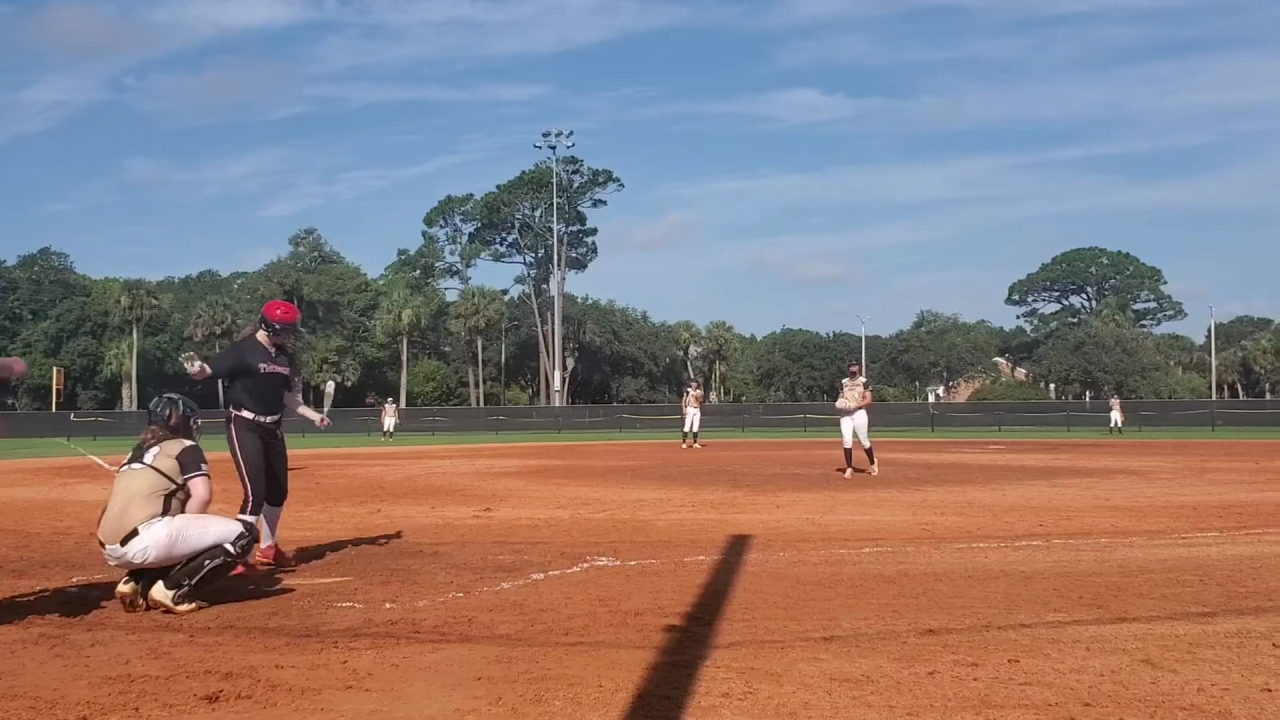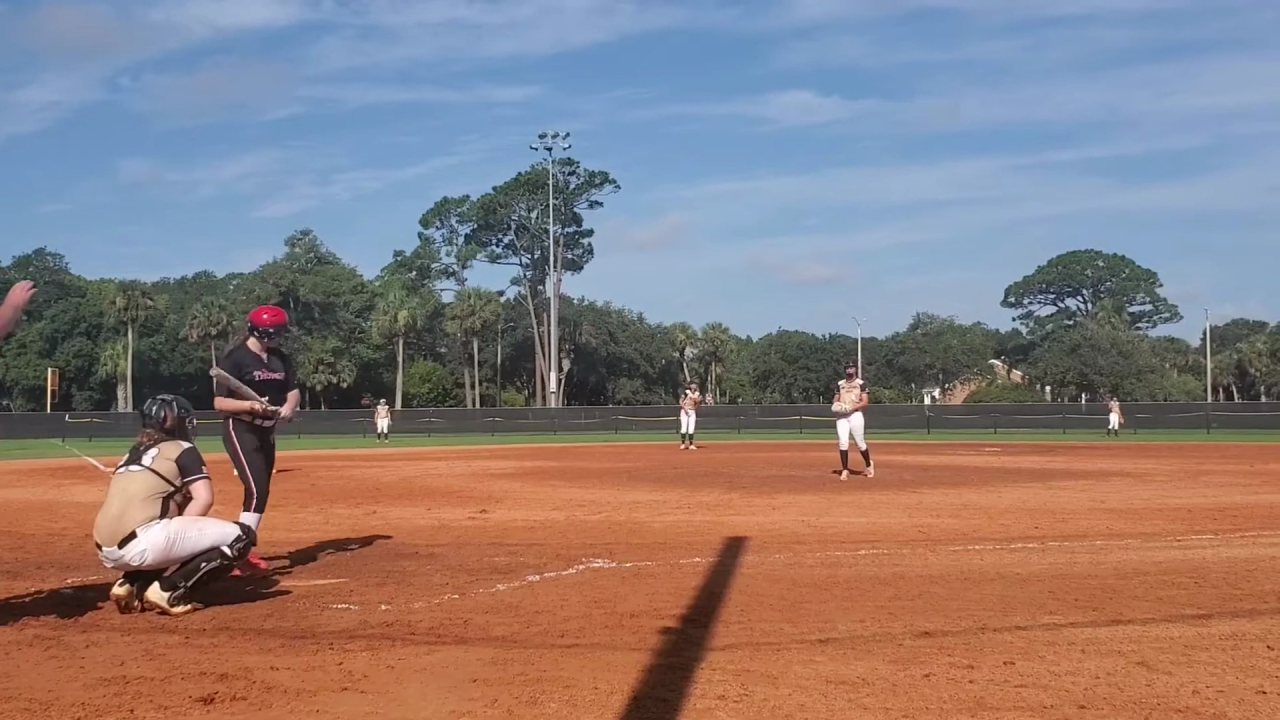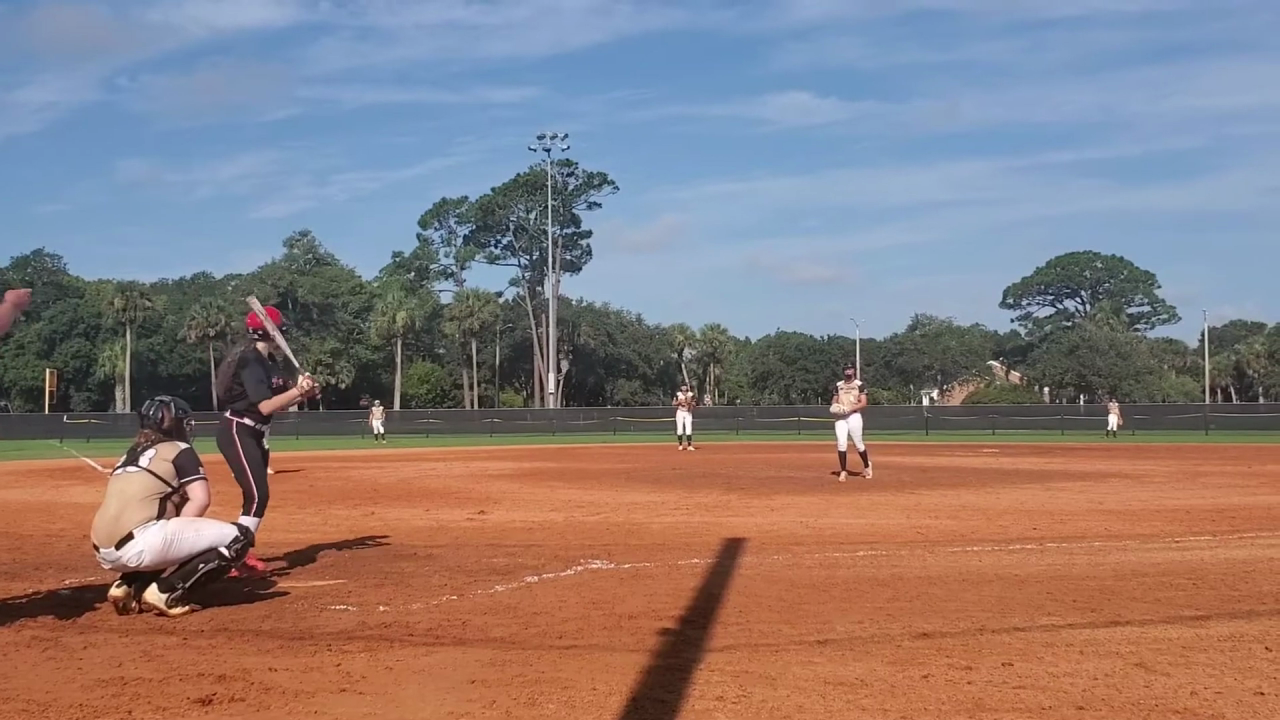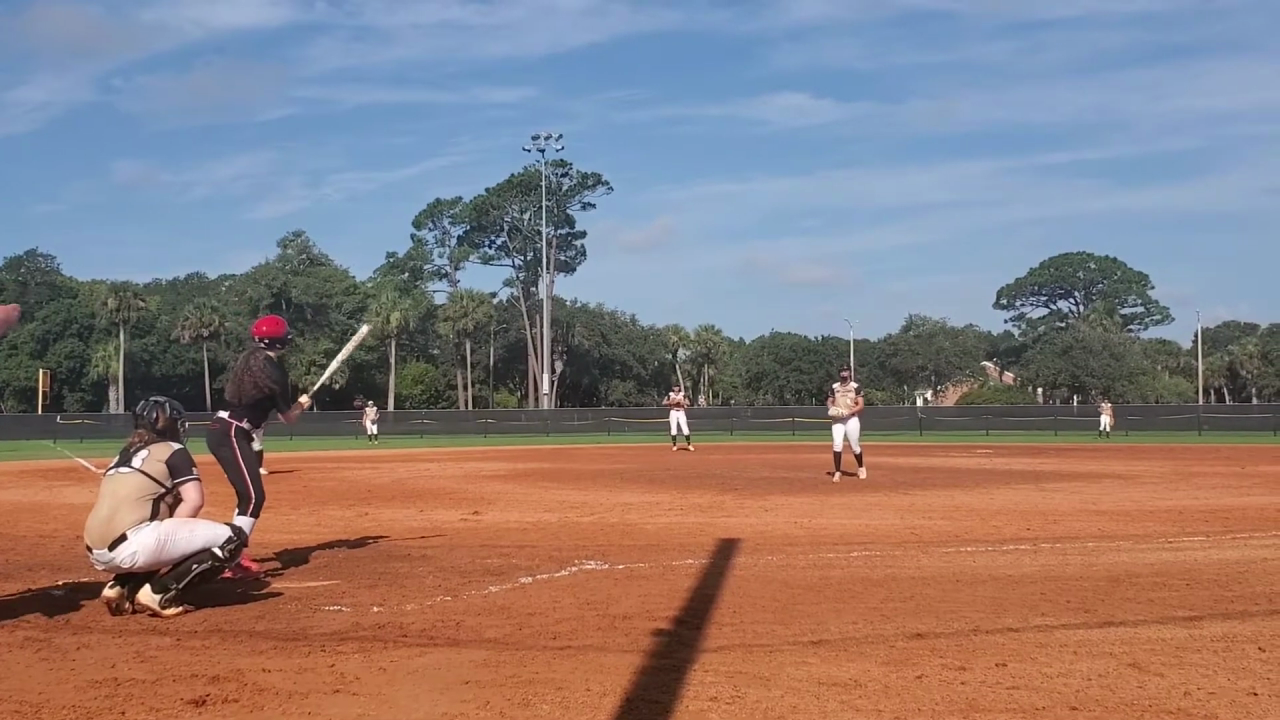
dt=0.5s
person 1, frame 1
left shoulder: (286, 355)
right shoulder: (243, 350)
right elbow: (207, 371)
left wrist: (312, 414)
right wrist: (196, 368)
left hip: (273, 428)
right hip: (245, 426)
left knee: (279, 490)
right knee: (256, 492)
left ankle: (267, 547)
person 1, frame 2
left shoulder: (280, 358)
right shoulder: (236, 358)
left elbow: (292, 392)
right elbow: (220, 402)
left wrist: (288, 408)
right wrist: (251, 405)
left hip: (266, 431)
right hip: (242, 429)
left knee: (259, 492)
right knee: (256, 490)
person 1, frame 3
left shoulder: (265, 361)
right shoulder: (252, 362)
left elbow: (277, 398)
right elbow: (266, 406)
left wrist: (302, 390)
right wrist: (298, 389)
left hip: (251, 434)
right hip: (237, 433)
left knee: (255, 496)
right knee: (258, 496)
person 1, frame 4
left shoulder: (250, 361)
right shoulder: (274, 371)
right elbow: (287, 416)
left wrist: (295, 404)
right wrist: (301, 405)
left hip: (224, 432)
right hip: (231, 435)
left knee: (248, 496)
right knee: (254, 497)
right ankle: (232, 561)
person 2, frame 1
left shoulder: (139, 451)
right shoulder: (184, 447)
right elbow: (202, 495)
right wrist: (182, 533)
left hip: (111, 548)
right hip: (143, 539)
right knee: (243, 532)
left ankle: (136, 583)
right ankle: (172, 589)
person 2, frame 2
left shoulder: (134, 452)
right shoulder: (182, 449)
right elbow: (204, 498)
right wrist: (179, 535)
left hip: (108, 550)
right hip: (140, 543)
right knee: (240, 536)
left ankle: (131, 585)
right ankle: (168, 590)
person 2, frame 3
left shoulder: (132, 453)
right shoulder: (179, 450)
right elbow: (200, 499)
right wrist: (177, 536)
right hip: (138, 543)
right knee: (239, 536)
left ankle: (127, 587)
right ankle: (165, 592)
person 2, frame 4
left shoulder: (125, 454)
right shoulder: (172, 450)
right elbow: (194, 500)
right wrist: (169, 536)
left hip: (98, 552)
right hip: (130, 545)
right knee: (232, 537)
left ankle: (121, 587)
right ankle: (159, 593)
